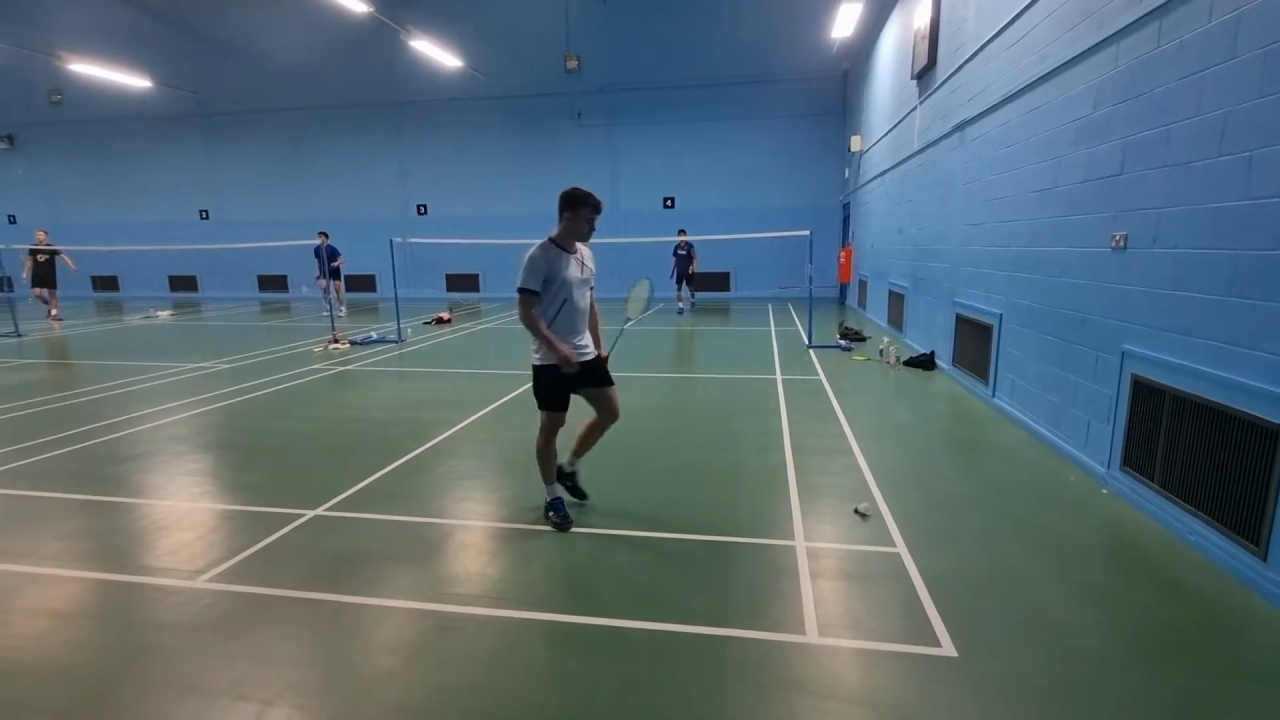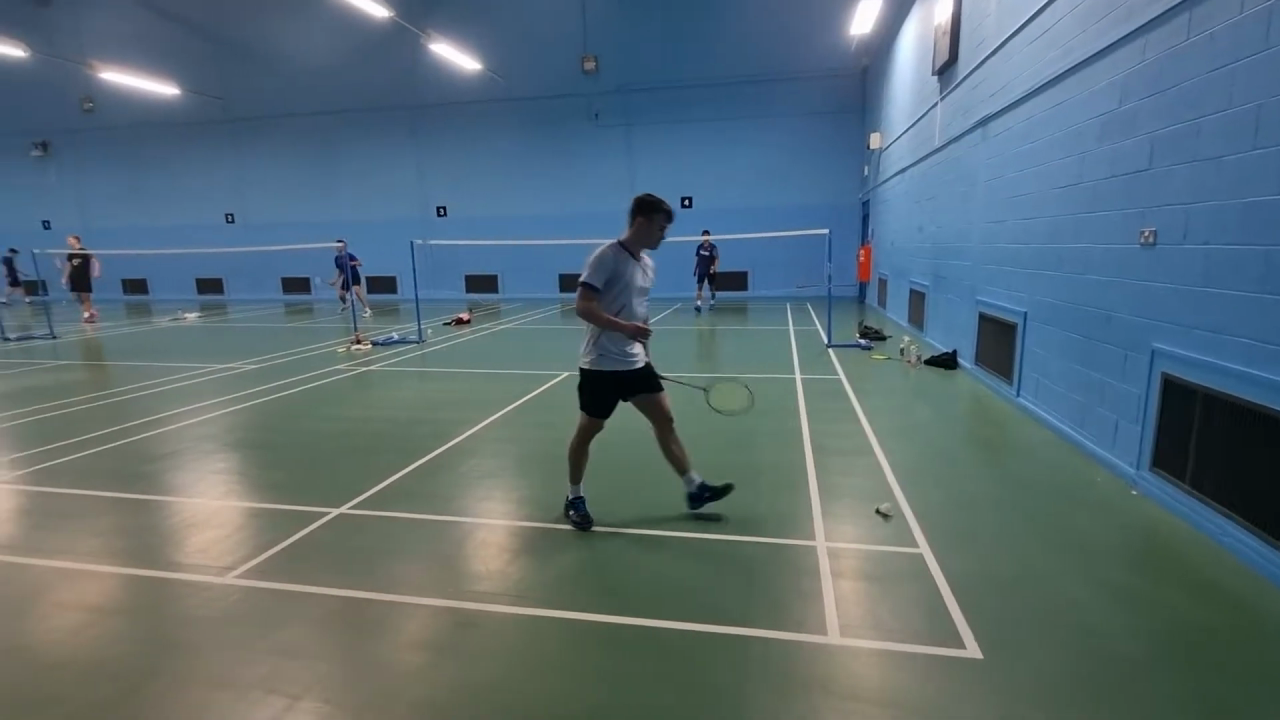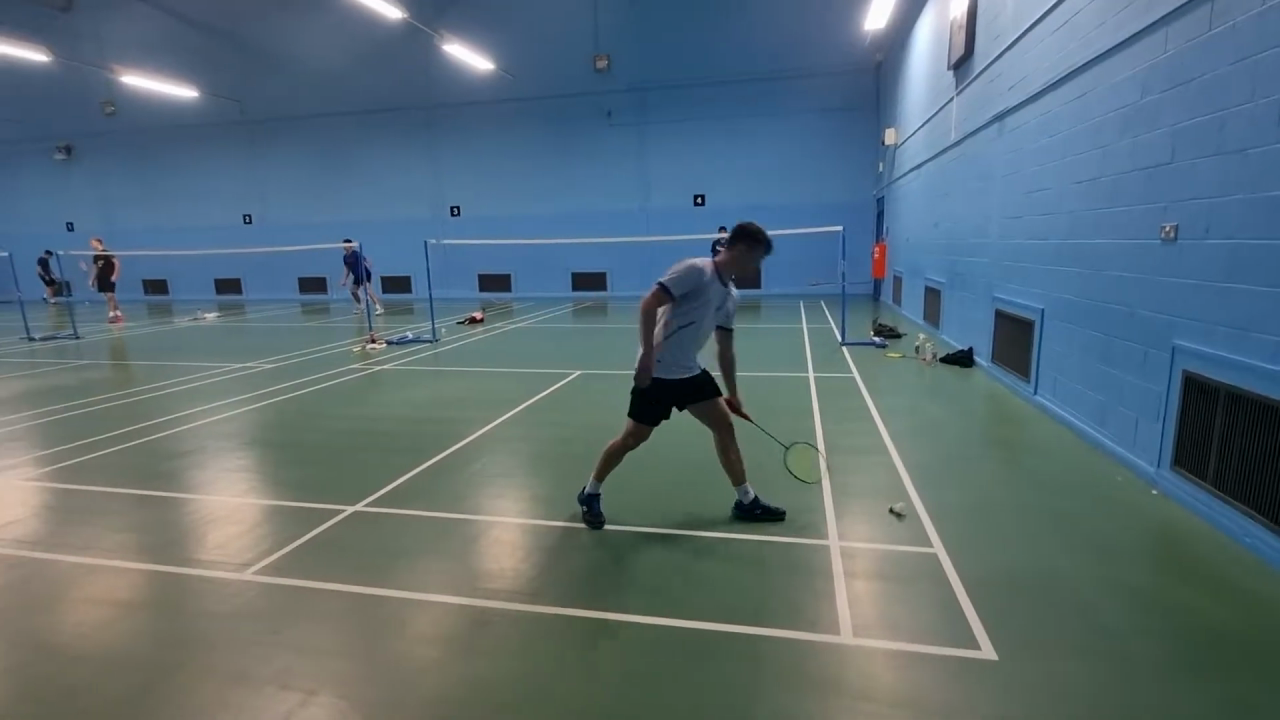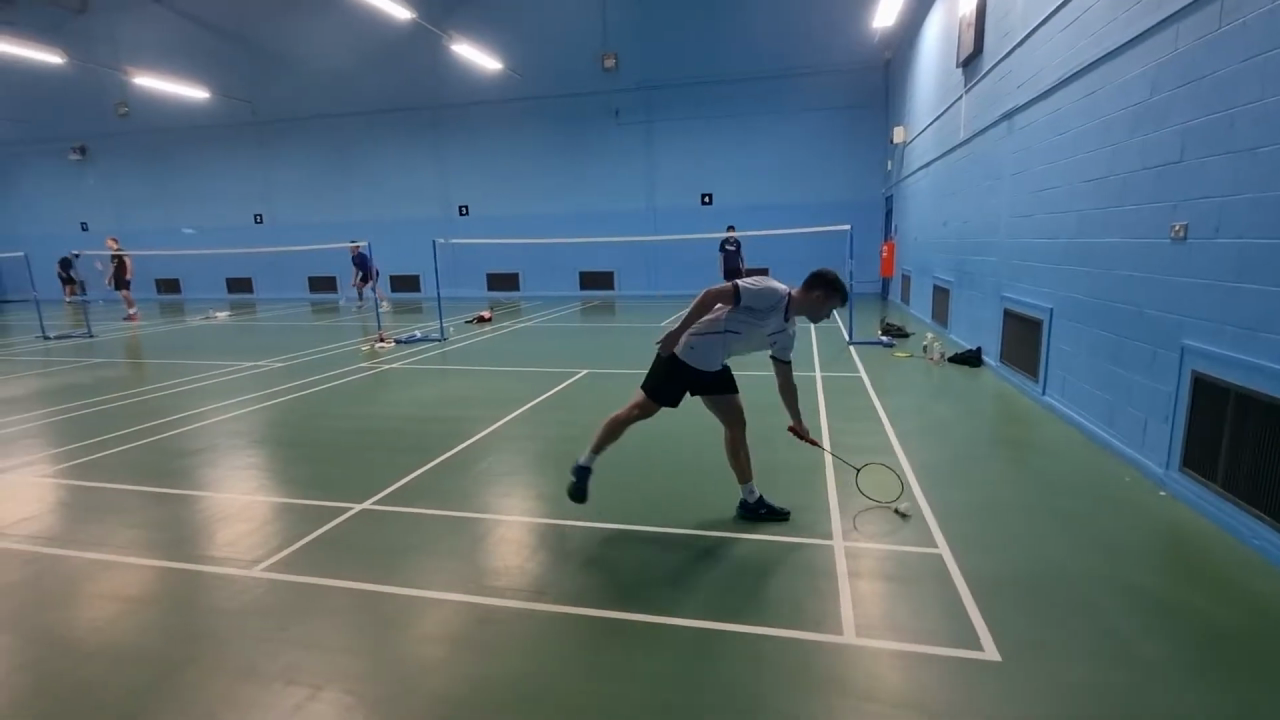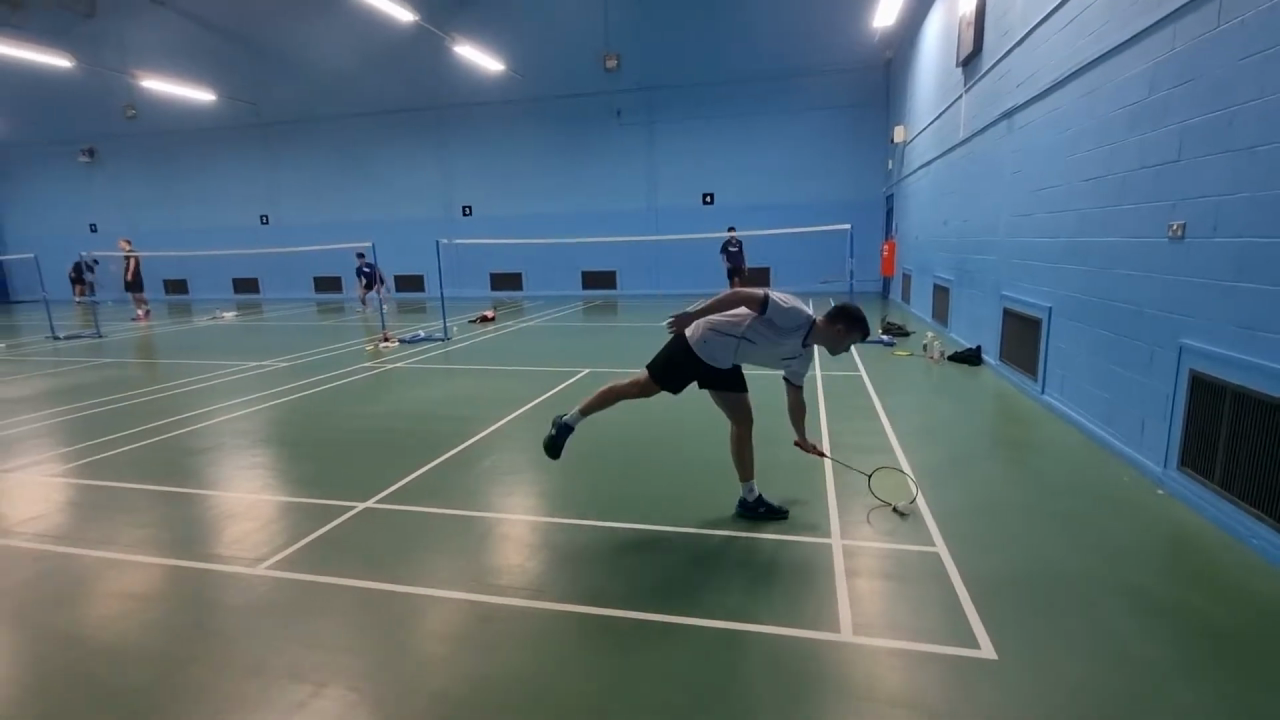
dt=0.2s
person 1, frame 1
left shoulder: (586, 255)
right shoulder: (540, 256)
right elbow: (526, 313)
left wrist: (598, 346)
right wrist: (557, 349)
left hip: (585, 354)
right hip: (551, 360)
left knee: (610, 412)
right knee: (550, 427)
left ankle: (569, 469)
right ankle: (553, 499)
person 1, frame 2
left shoulder: (647, 264)
right shoulder: (606, 257)
right elbow: (582, 306)
left wrist: (640, 344)
right wrist: (624, 327)
left hip: (634, 363)
right hip: (601, 364)
left knee: (664, 419)
right knee: (589, 429)
left ankle: (696, 490)
right ankle: (574, 498)
person 1, frame 3
left shoulder: (730, 295)
right shoulder: (696, 271)
left elbow: (725, 347)
right elbow: (648, 306)
left wrist: (732, 393)
right wrist: (648, 356)
left hip: (690, 372)
right hip: (657, 372)
left knee: (724, 426)
right knee: (634, 437)
left ankle: (746, 501)
right ankle: (591, 493)
person 1, frame 4
left shoulder: (785, 331)
right shoulder: (773, 293)
left elbow: (785, 379)
right elbow: (713, 294)
left wrist: (797, 420)
right wrist: (679, 332)
left hip: (712, 364)
right hip: (685, 353)
left knee: (736, 423)
right knee: (638, 411)
left ankle: (750, 500)
right ankle: (585, 466)
person 1, frame 5
left shoulder: (803, 356)
right shoulder: (796, 314)
left elbow: (795, 399)
right elbow: (740, 296)
left wrist: (802, 437)
right wrist: (694, 315)
left hip: (723, 362)
right hip: (697, 345)
left knee: (743, 421)
right knee: (637, 388)
left ankle: (750, 498)
right ankle: (567, 423)
